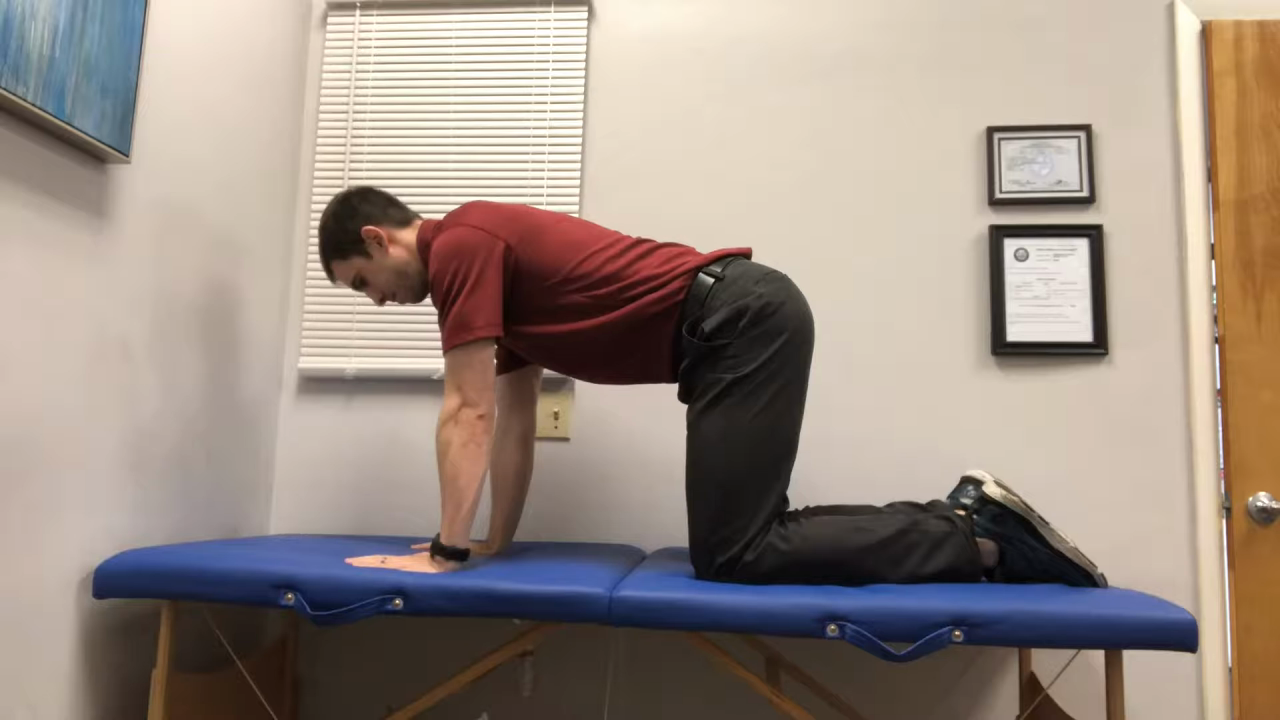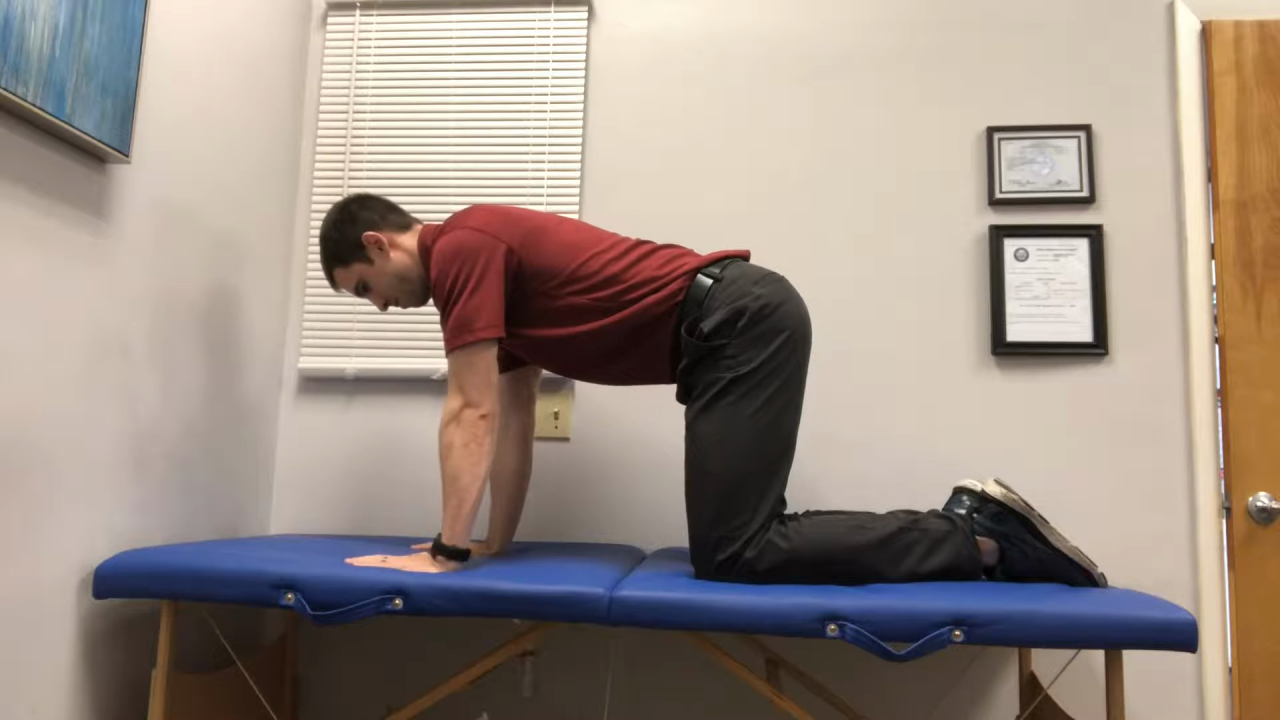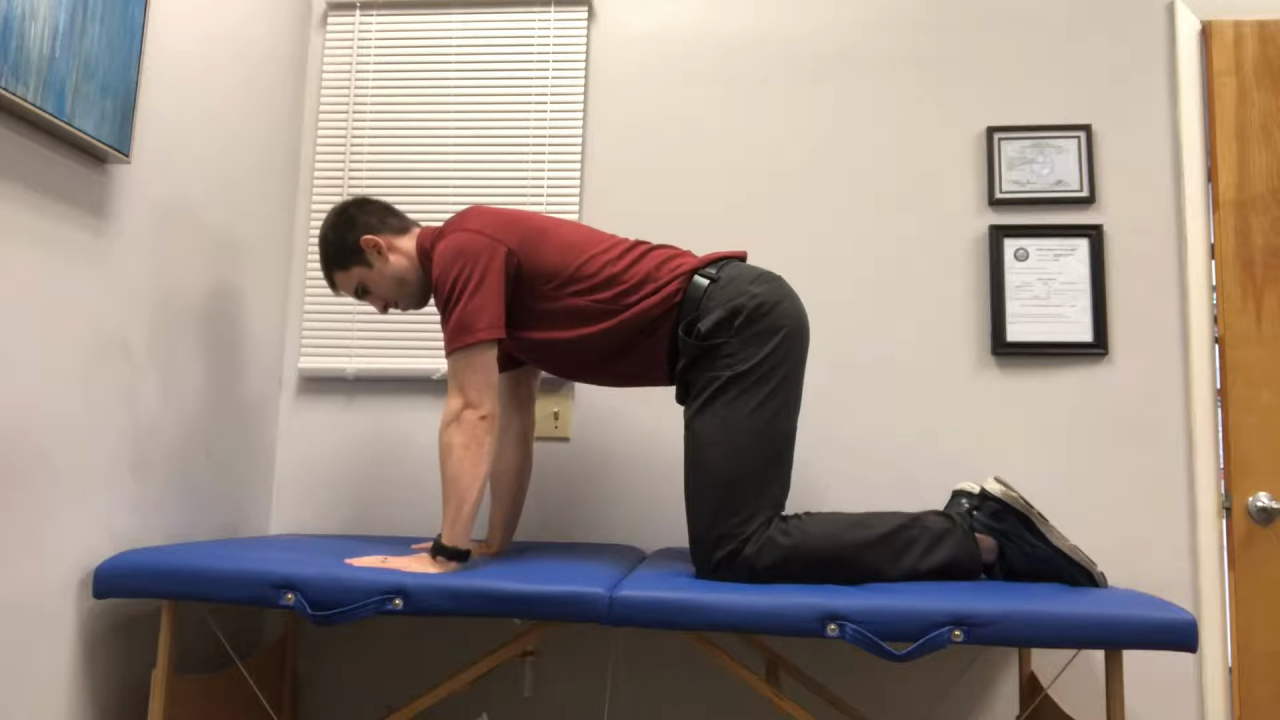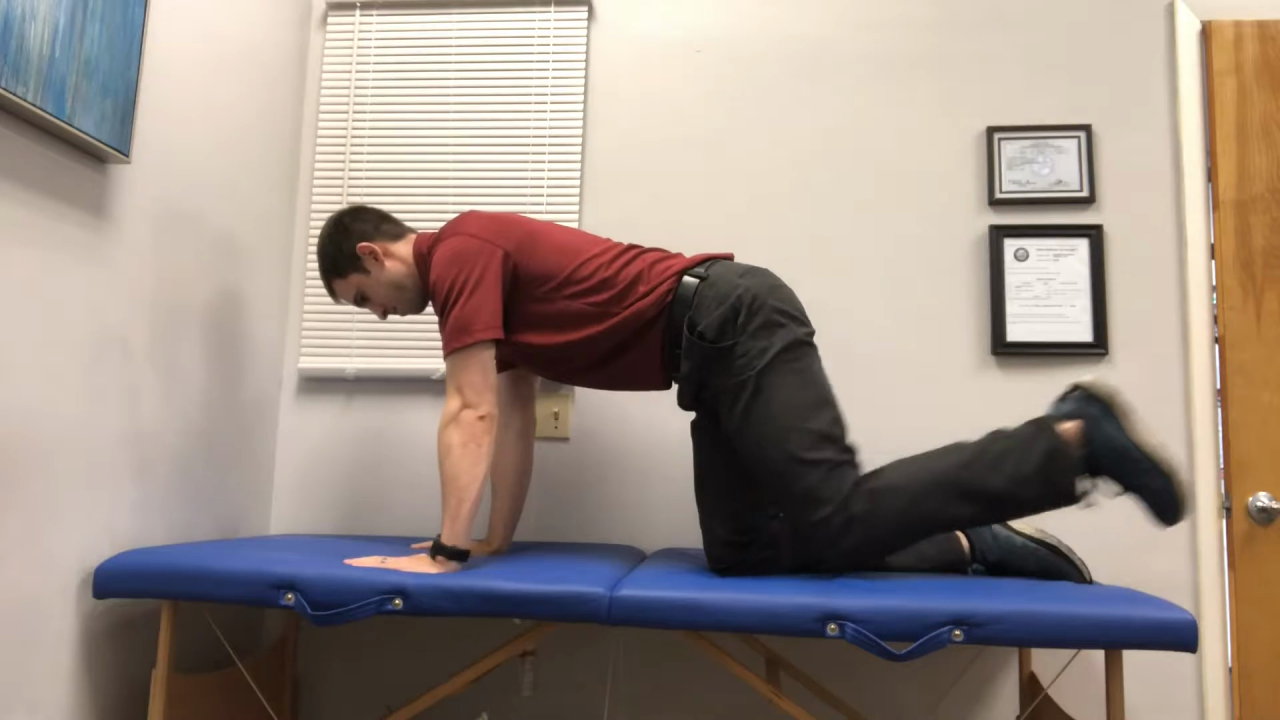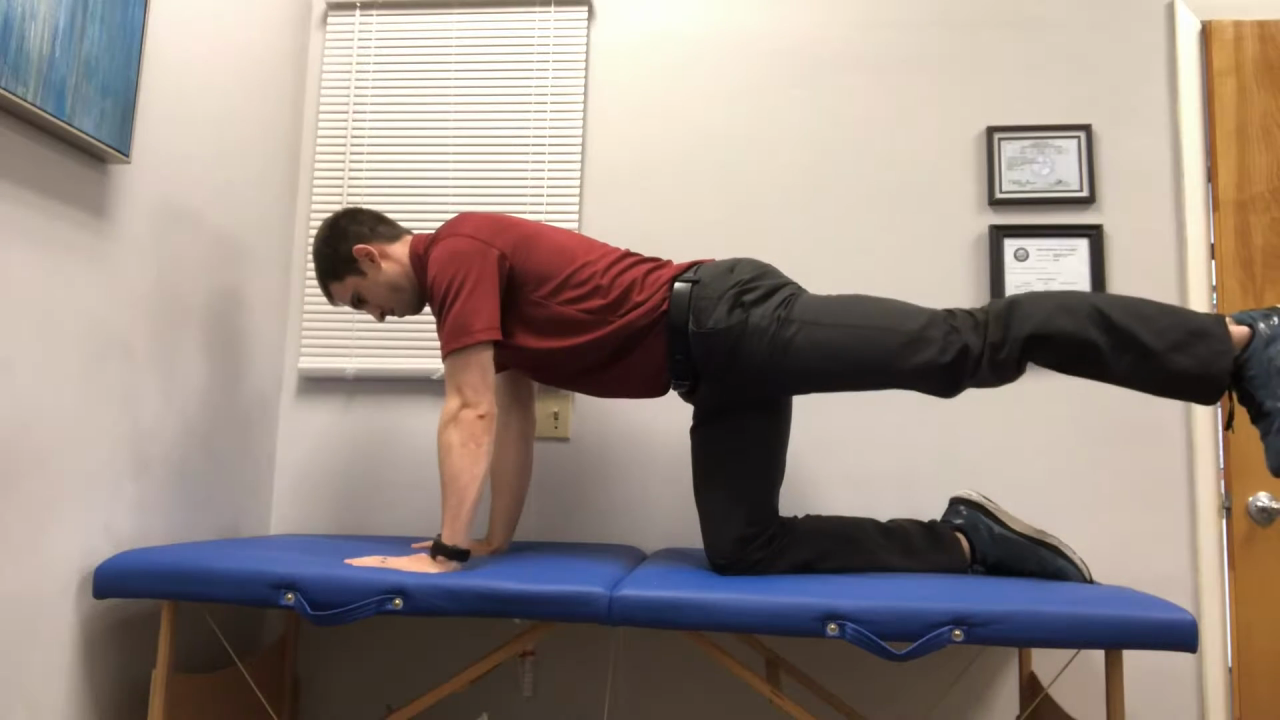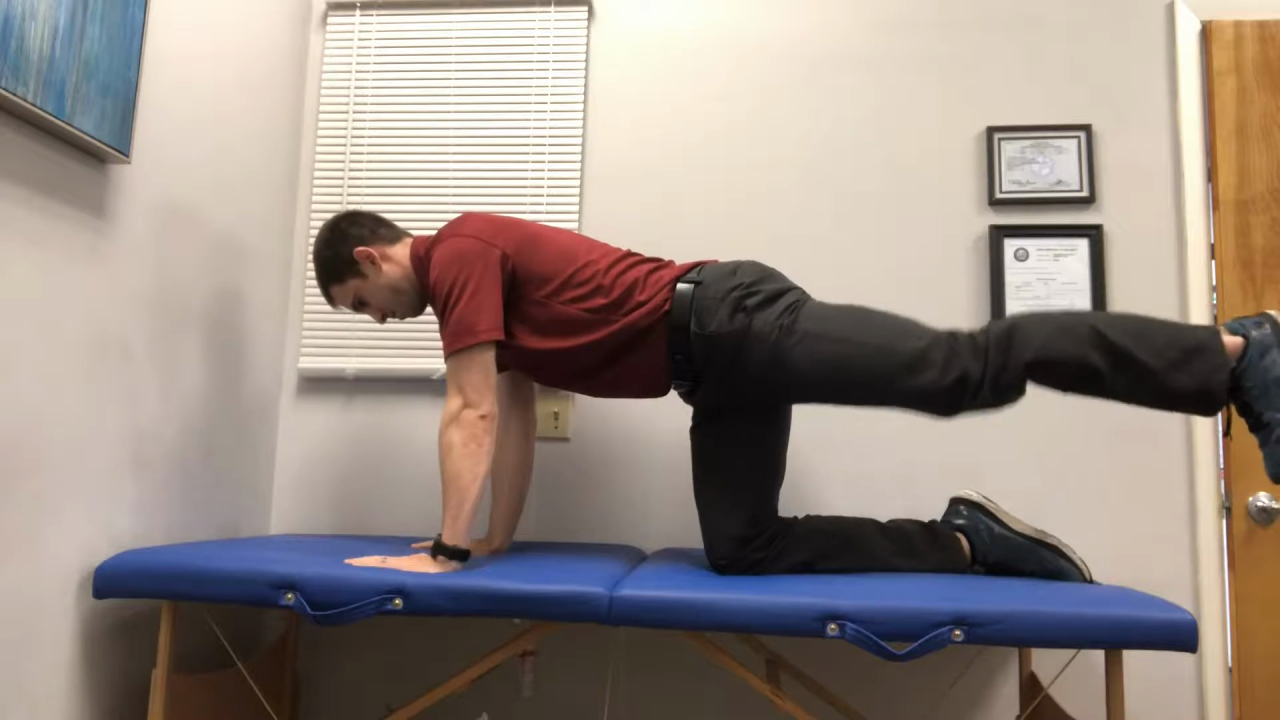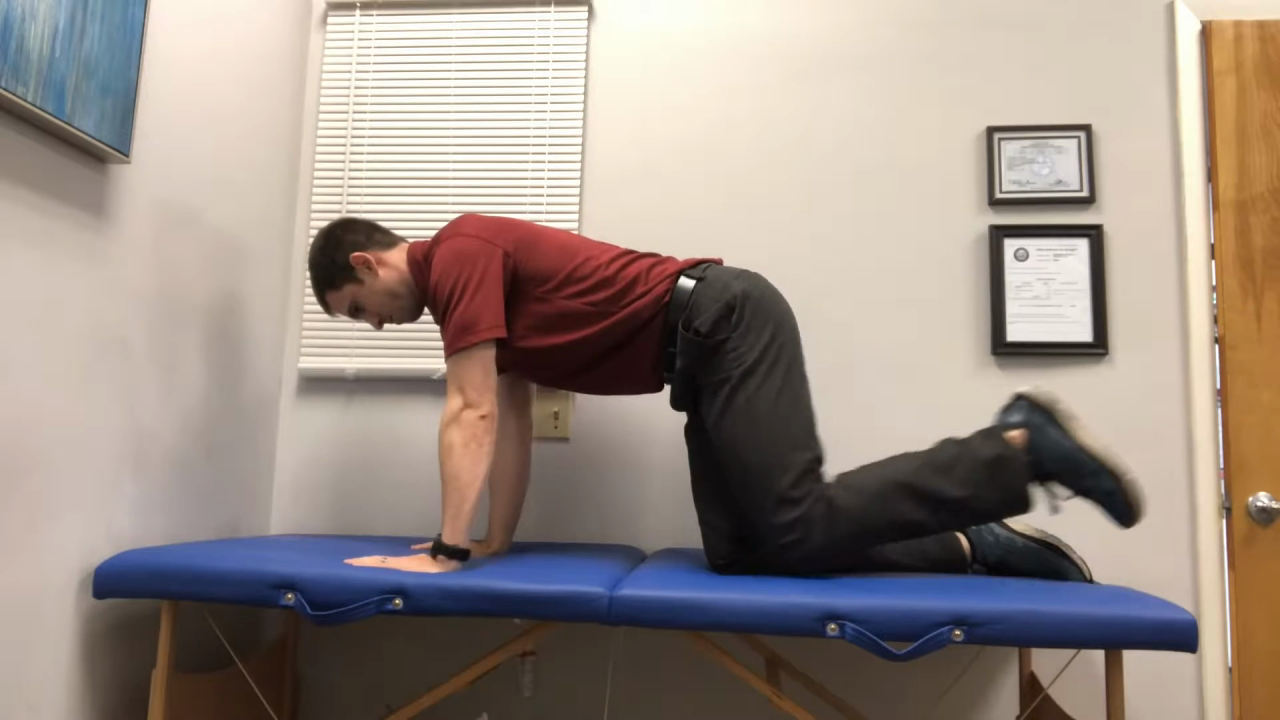
dt=0.7s
person 1, frame 1
left shoulder: (458, 245)
right shoulder: (496, 261)
left elbow: (467, 415)
right elbow: (516, 419)
left wrist: (446, 551)
right wrist: (497, 542)
left hip: (740, 320)
right hip: (748, 321)
left knee: (731, 556)
right knee: (744, 531)
left ankle: (980, 538)
right ankle: (953, 515)
person 1, frame 2
left shoulder: (459, 249)
right shoulder: (495, 261)
left elbow: (471, 413)
right elbow: (513, 416)
left wrist: (446, 550)
right wrist: (496, 540)
left hip: (740, 320)
right hip: (742, 323)
left knee: (731, 554)
right knee: (738, 536)
left ankle: (978, 537)
right ankle: (961, 521)
person 1, frame 3
left shoulder: (460, 248)
right shoulder: (490, 259)
left elbow: (471, 414)
right elbow: (514, 416)
left wrist: (446, 551)
right wrist: (496, 539)
left hip: (735, 321)
right hip: (733, 326)
left knee: (732, 553)
right knee: (739, 538)
left ankle: (979, 536)
right ankle: (965, 526)
person 1, frame 4
left shoulder: (460, 251)
right shoulder: (479, 269)
left elbow: (471, 415)
right elbow: (514, 417)
left wrist: (448, 549)
right wrist: (495, 539)
left hip: (726, 317)
right hip: (714, 342)
left knee: (840, 516)
right knee: (742, 551)
left ankle: (1074, 436)
right ankle: (962, 540)
person 1, frame 5
left shoulder: (457, 249)
right shoulder: (477, 281)
left elbow: (469, 415)
right elbow: (513, 417)
left wrist: (447, 550)
right wrist: (497, 540)
left hip: (728, 319)
right hip: (721, 364)
left knee: (960, 344)
right knee: (745, 548)
right ankle: (966, 541)
person 1, frame 6
left shoulder: (459, 251)
right shoulder: (478, 284)
left elbow: (470, 416)
right elbow: (514, 418)
left wrist: (447, 549)
right wrist: (498, 538)
left hip: (729, 319)
right hip: (720, 365)
left knee: (960, 367)
right knee: (743, 548)
right ankle: (968, 540)
person 1, frame 7
left shoulder: (457, 252)
right shoulder: (472, 282)
left elbow: (471, 415)
right elbow: (512, 418)
left wrist: (447, 550)
right wrist: (496, 541)
left hip: (720, 320)
right hip: (702, 348)
left knee: (800, 528)
right knee: (742, 552)
left ankle: (1016, 447)
right ankle: (971, 544)
